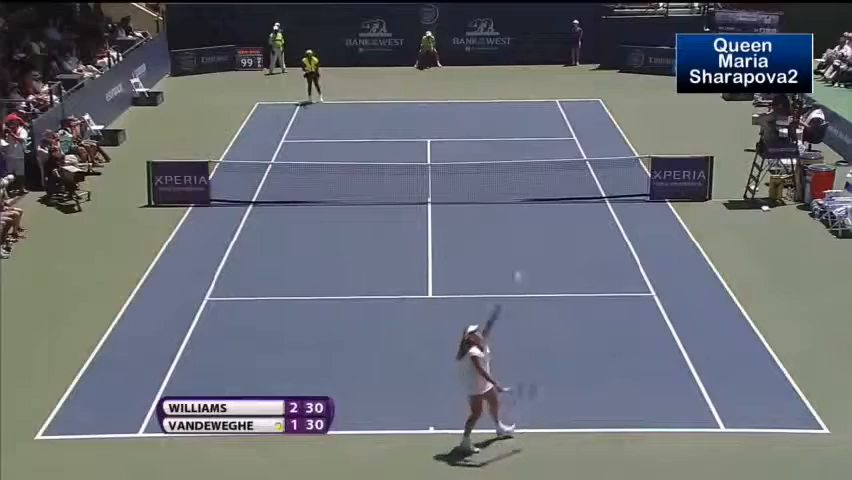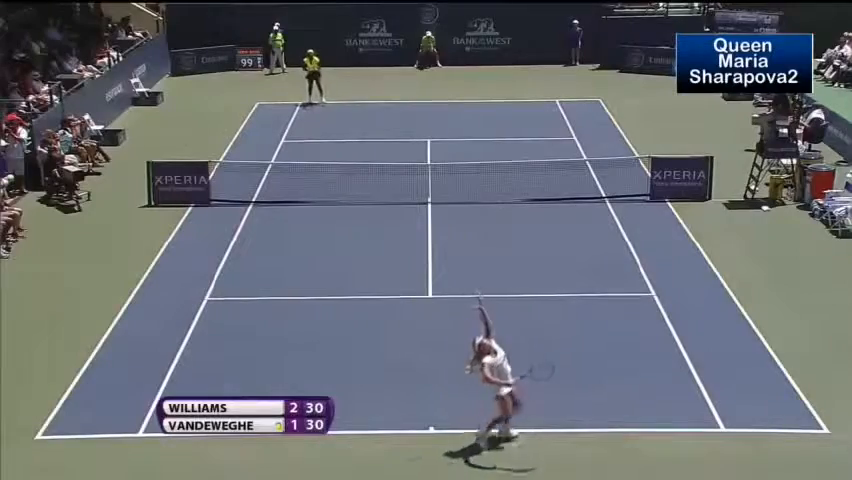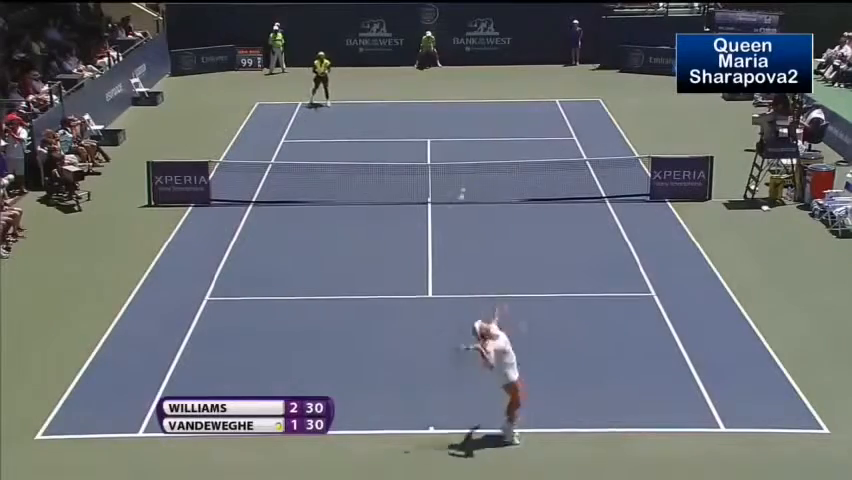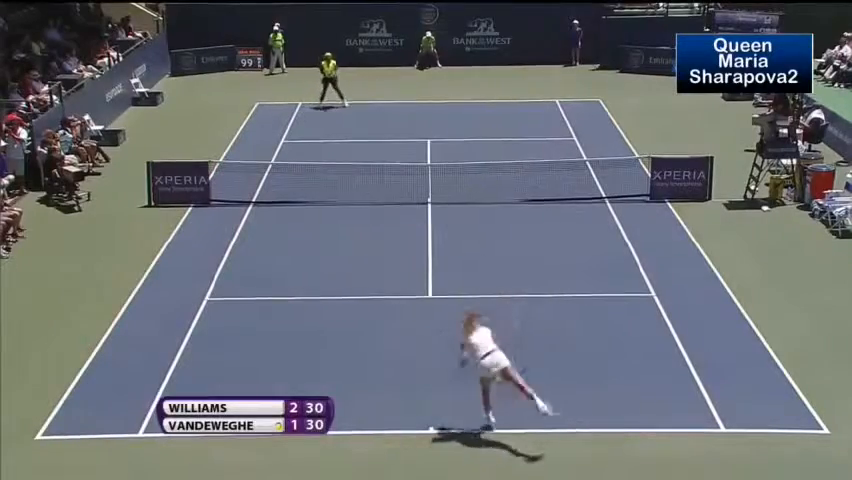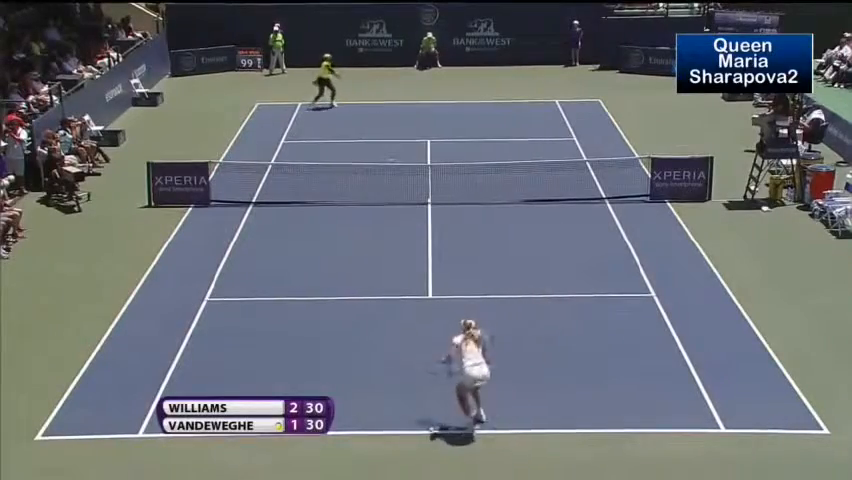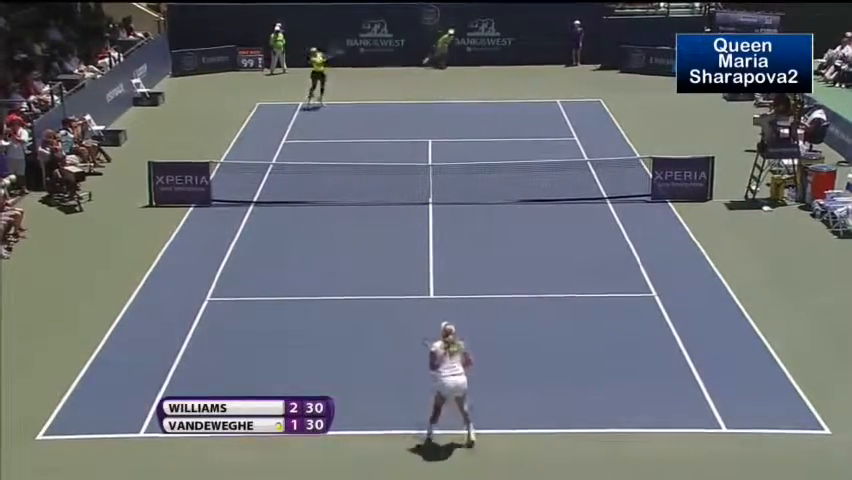
dt=0.4s
person 1, frame 1
left shoulder: (481, 341)
right shoulder: (473, 353)
left elbow: (487, 327)
right elbow: (483, 372)
left wrist: (495, 314)
right wrist: (497, 385)
left hip: (486, 384)
right hip: (475, 388)
left knee: (495, 404)
right knee: (476, 414)
left ankle: (500, 428)
right ankle: (465, 442)
person 1, frame 2
left shoulder: (492, 342)
right shoulder: (486, 361)
left elbow: (487, 324)
right elbow: (487, 378)
left wrist: (482, 309)
right wrist: (505, 383)
left hip: (506, 382)
right hip: (500, 388)
left knee: (516, 405)
right knee: (506, 414)
left ankle: (504, 429)
right ankle: (483, 434)
person 1, frame 3
left shoulder: (493, 329)
right shoulder: (490, 345)
left elbow: (494, 321)
right elbow: (491, 365)
right wrist: (481, 349)
left hip: (511, 370)
right hip: (507, 374)
left knee: (516, 401)
right knee: (516, 402)
left ankle: (508, 428)
right ankle: (509, 431)
person 1, frame 4
left shoulder: (467, 338)
right shoulder: (485, 330)
left elbow: (466, 354)
left hip: (485, 364)
right hip: (498, 359)
left knee: (485, 390)
right knee: (521, 385)
left ankle: (489, 417)
right ankle: (539, 404)
person 1, frame 5
left shoulder: (458, 340)
right shoulder: (479, 339)
left elbow: (451, 357)
right elbow: (486, 359)
left wrist: (445, 360)
left hip: (470, 374)
right hip: (483, 372)
left knee: (461, 394)
right knee: (474, 389)
left ankle: (471, 417)
right ankle: (479, 414)
person 1, frame 6
left shoulder: (436, 346)
right shoulder: (460, 346)
left elbow: (432, 367)
right elbow: (469, 363)
left hip: (445, 382)
right hip: (460, 381)
left knee: (437, 407)
right knee: (463, 408)
left ankle: (429, 433)
right ankle: (470, 434)
